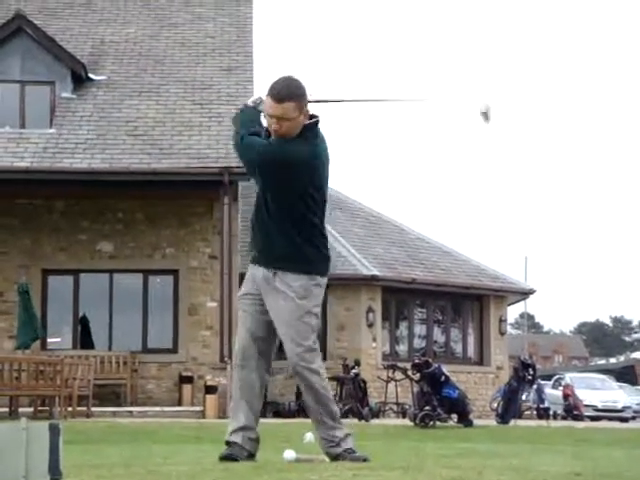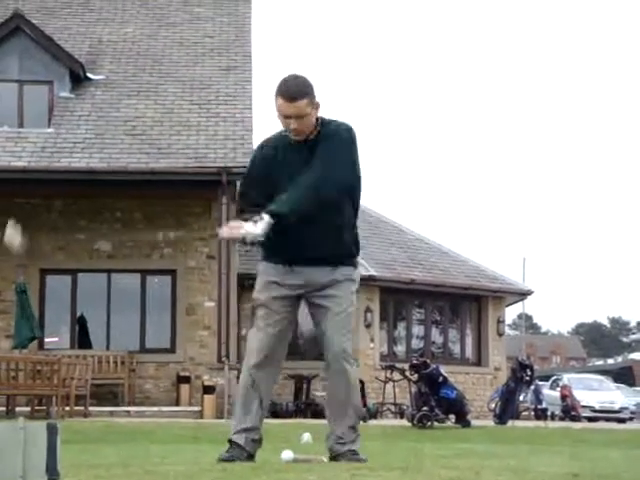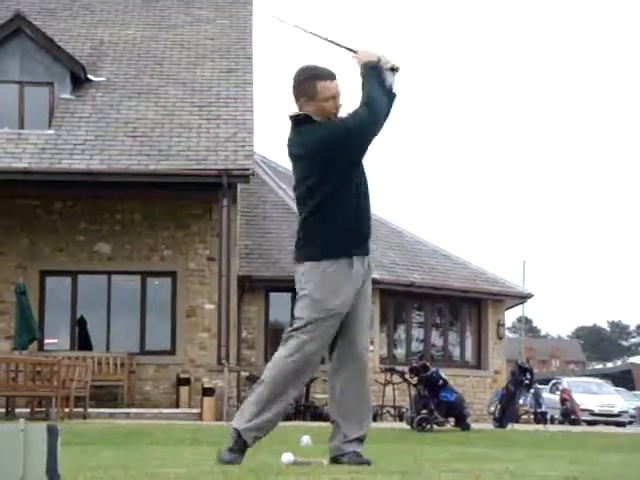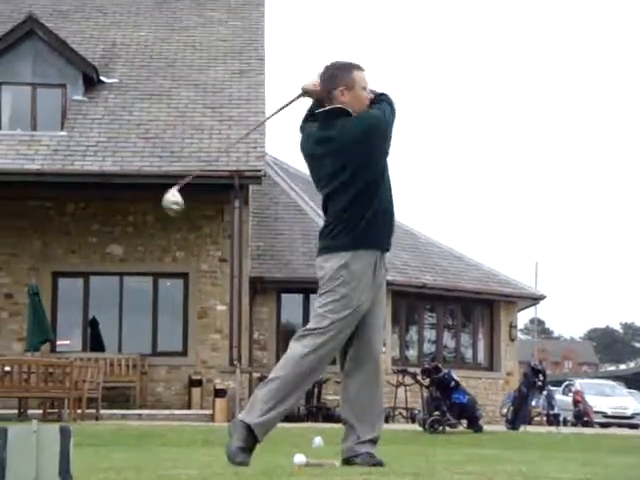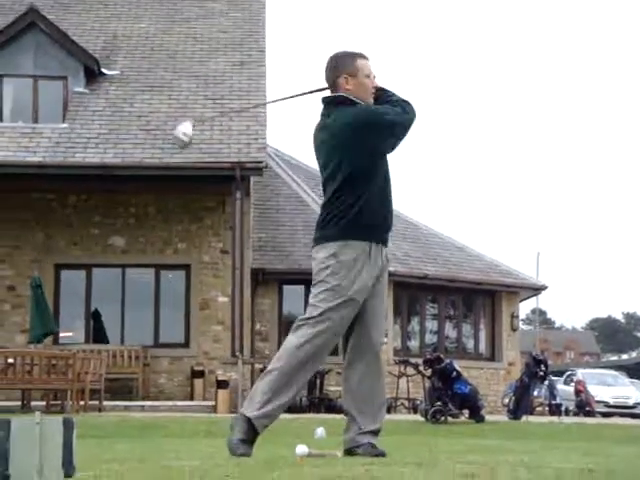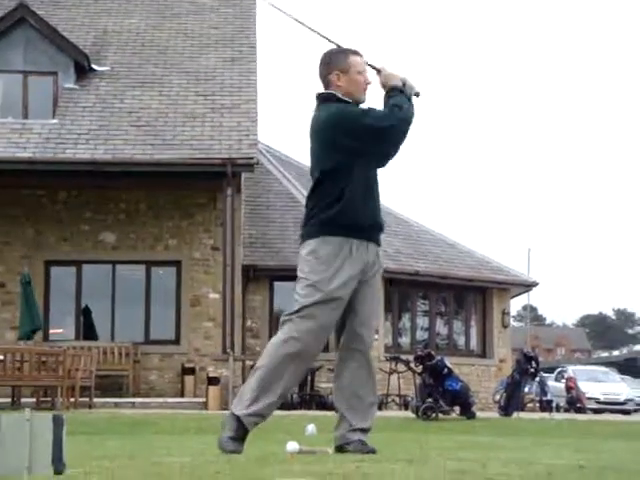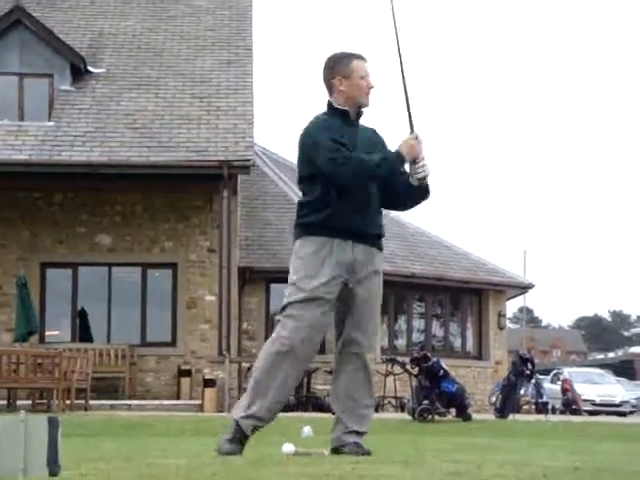
dt=0.3s
person 1, frame 1
left shoulder: (292, 155)
right shoulder: (308, 140)
left elbow: (245, 140)
left wrist: (248, 110)
right wrist: (260, 111)
left hip: (297, 273)
right hip: (264, 267)
left knee: (302, 357)
right knee: (247, 353)
left ankle: (338, 442)
right ankle: (242, 440)
person 1, frame 2
left shoulder: (340, 137)
right shoulder: (266, 154)
left elbow: (317, 189)
right elbow: (250, 209)
left wrist: (267, 220)
right wrist: (246, 226)
left hip: (334, 269)
right hip: (281, 268)
left knee: (339, 355)
right knee: (261, 353)
left ankle: (343, 442)
right ankle: (243, 439)
person 1, frame 3
left shoulder: (327, 130)
right shoulder: (316, 138)
left elbow: (358, 126)
right elbow: (371, 115)
left wrist: (380, 77)
right wrist: (371, 70)
left hip: (356, 260)
right hip: (324, 263)
left knee: (354, 357)
right knee: (300, 352)
left ankle: (347, 443)
right ankle: (242, 432)
person 1, frame 4
left shoulder: (313, 136)
right shoulder: (367, 128)
left elbow: (313, 118)
right elbow: (386, 104)
left wrist: (318, 97)
right wrist: (326, 94)
left hip: (364, 258)
right hip: (351, 257)
left knee: (366, 355)
right knee: (316, 345)
left ankle: (359, 444)
right ankle: (250, 424)
person 1, frame 5
left shoulder: (330, 122)
right shoulder: (362, 119)
right elbow: (404, 111)
left wrist: (368, 94)
right wrist: (376, 94)
left hip: (367, 248)
right hip: (347, 248)
left knee: (368, 345)
right knee: (313, 334)
left ankle: (361, 434)
right ankle: (252, 417)
person 1, frame 6
left shoulder: (351, 121)
right shoulder: (333, 117)
left elbow: (381, 152)
right elbow: (387, 125)
left wrist: (398, 95)
right wrist: (398, 91)
left hip: (366, 246)
right hip: (331, 244)
left knee: (359, 343)
right knee: (299, 335)
left ankle: (352, 431)
right ankle: (242, 418)
person 1, frame 7
left shoulder: (369, 137)
right shoulder: (319, 131)
left elbow: (395, 195)
right elbow: (349, 173)
left wrist: (418, 180)
right wrist: (397, 156)
left hip: (367, 251)
right hip: (321, 246)
left knee: (358, 346)
right knee: (293, 336)
left ankle: (348, 433)
right ankle: (243, 423)
